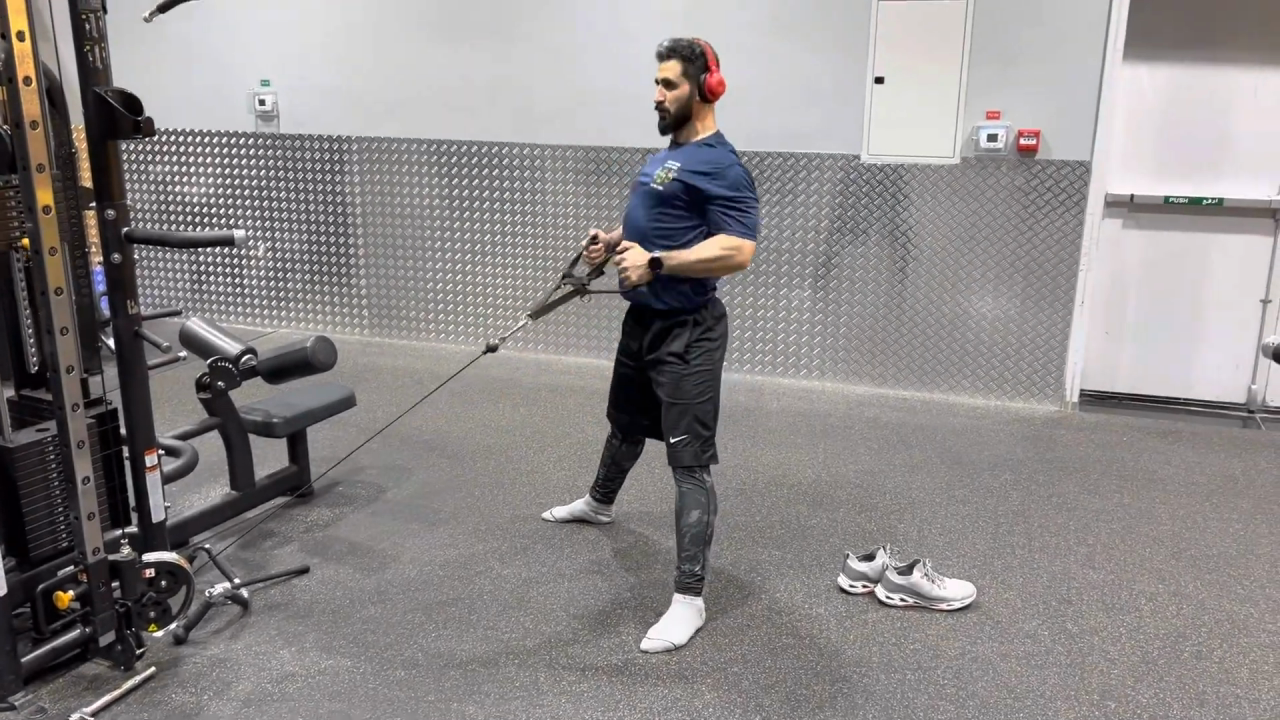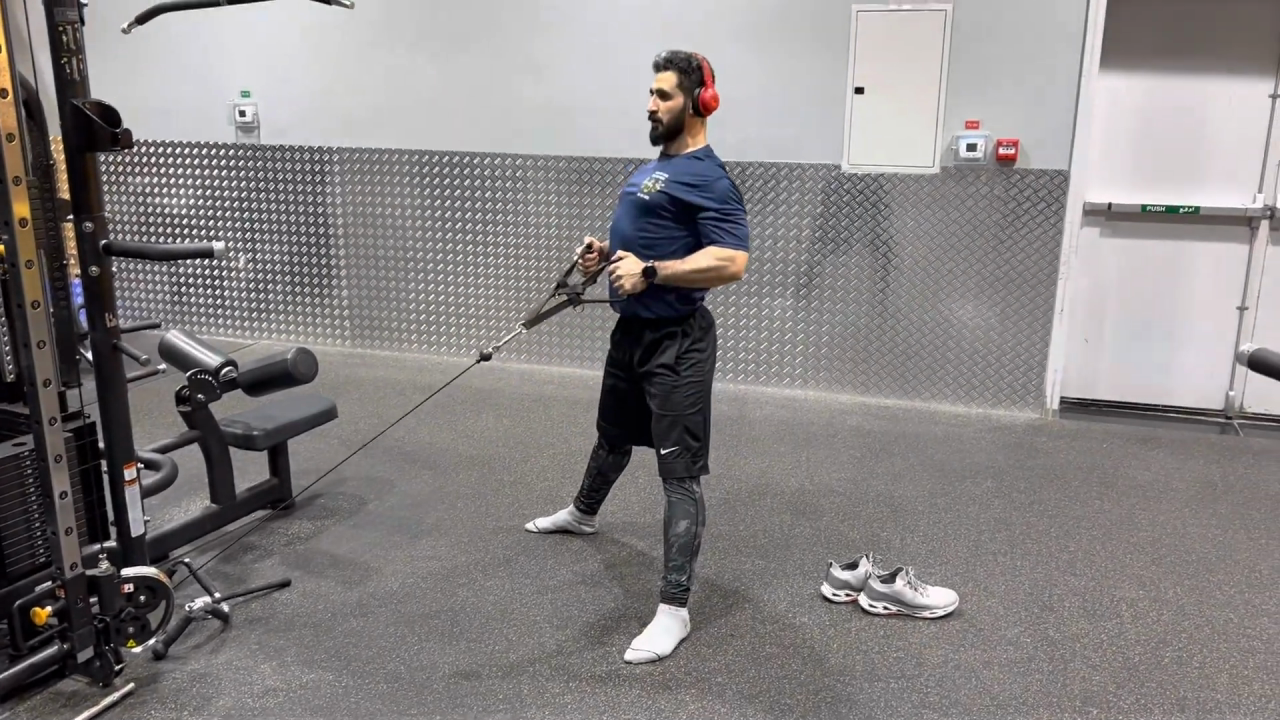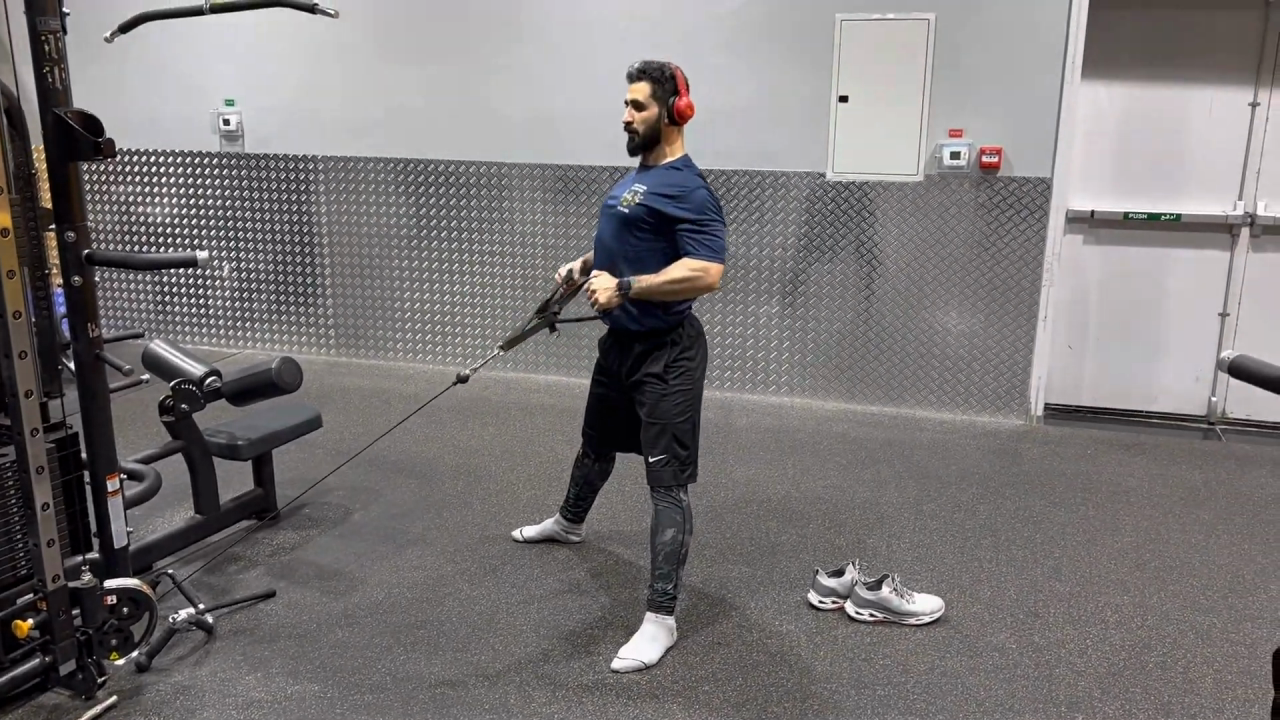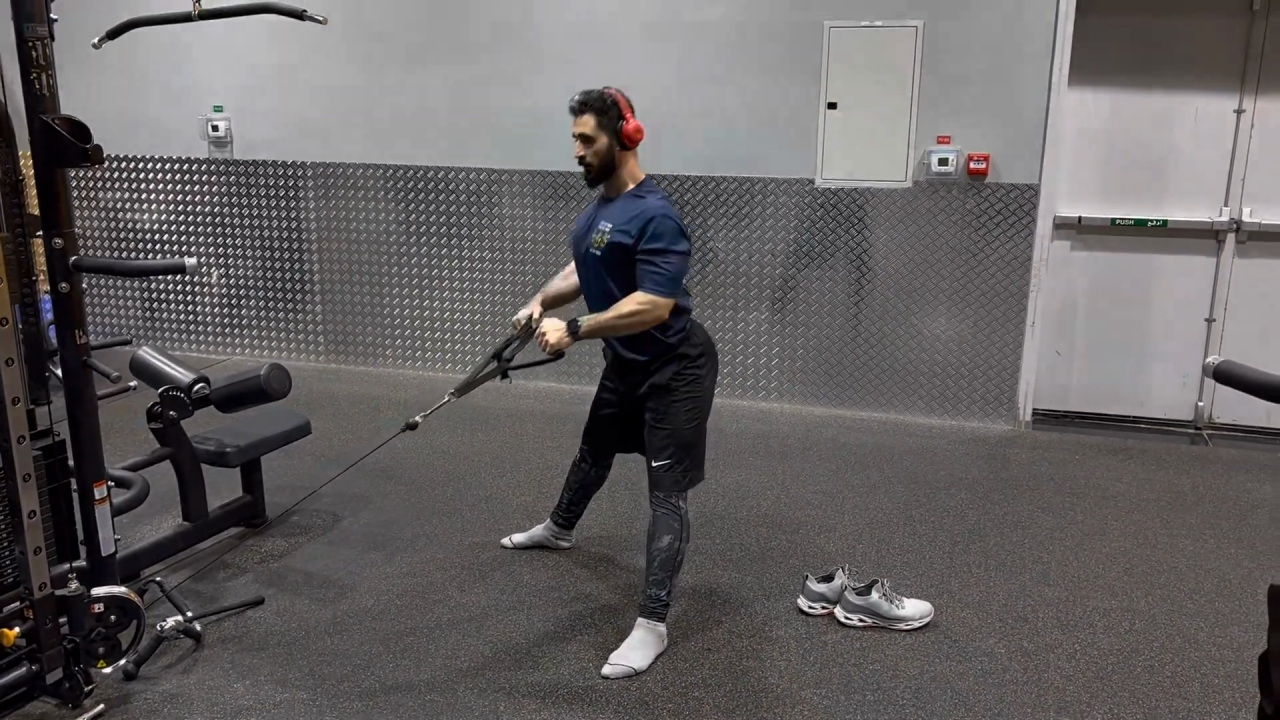
dt=0.5s
person 1, frame 1
left shoulder: (720, 166)
right shoulder: (668, 154)
left elbow: (738, 251)
left wrist: (655, 262)
right wrist: (613, 239)
left hip: (688, 331)
right hip: (642, 320)
left knee: (688, 462)
right knee: (626, 425)
left ankle: (689, 600)
right ankle: (599, 502)
person 1, frame 2
left shoulder: (708, 179)
right shoulder: (656, 166)
left elbow: (732, 262)
left wrist: (650, 271)
right wrist: (606, 250)
left hip: (677, 340)
right hip: (631, 329)
left knee: (679, 472)
right knee: (612, 434)
left ankle: (674, 609)
right ankle: (583, 512)
person 1, frame 3
left shoulder: (686, 188)
right shoulder: (636, 177)
left elbow: (707, 272)
left wrist: (625, 287)
right wrist: (585, 265)
left hip: (666, 352)
right hip: (620, 341)
left knee: (667, 481)
right knee: (597, 443)
left ankle: (661, 618)
right ankle: (570, 520)
person 1, frame 4
left shoulder: (654, 216)
right shoulder: (599, 205)
left elbow: (653, 306)
right elbow: (585, 270)
left wrist: (574, 329)
right wrist: (541, 301)
left hip: (676, 366)
right hip: (627, 361)
left knee: (667, 491)
right knee: (593, 450)
left ankle: (652, 625)
right ankle: (559, 528)
